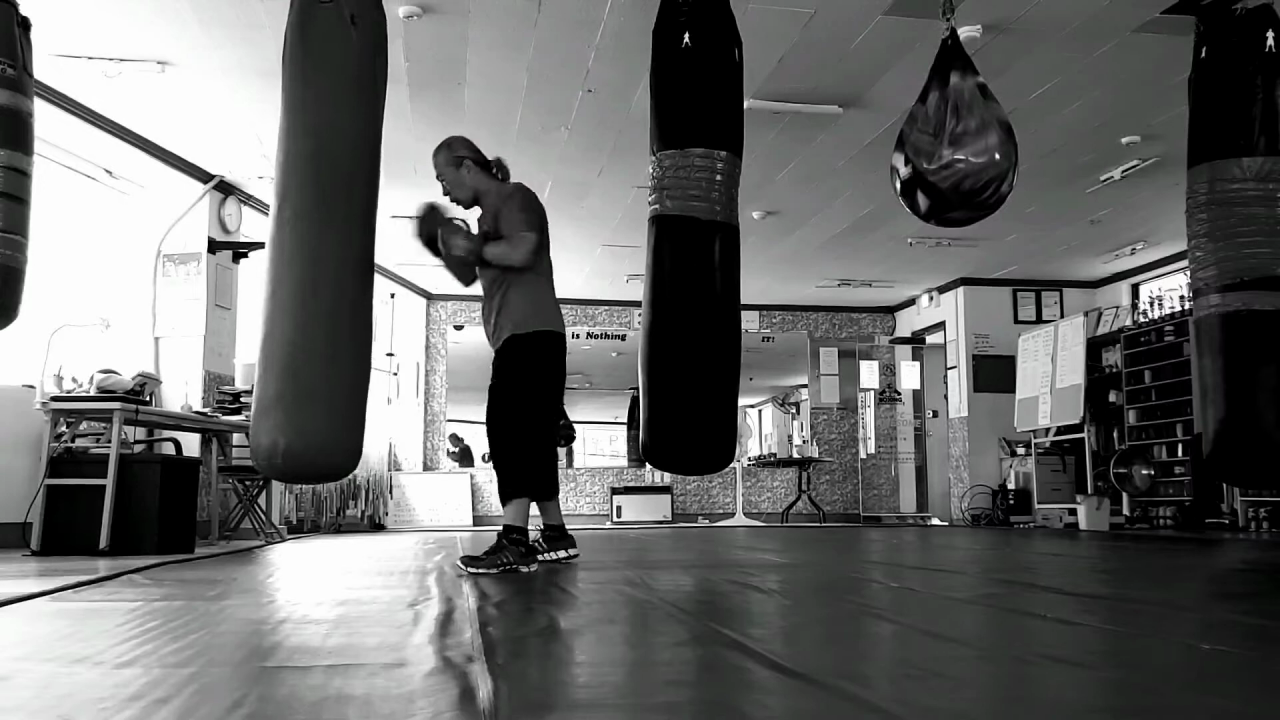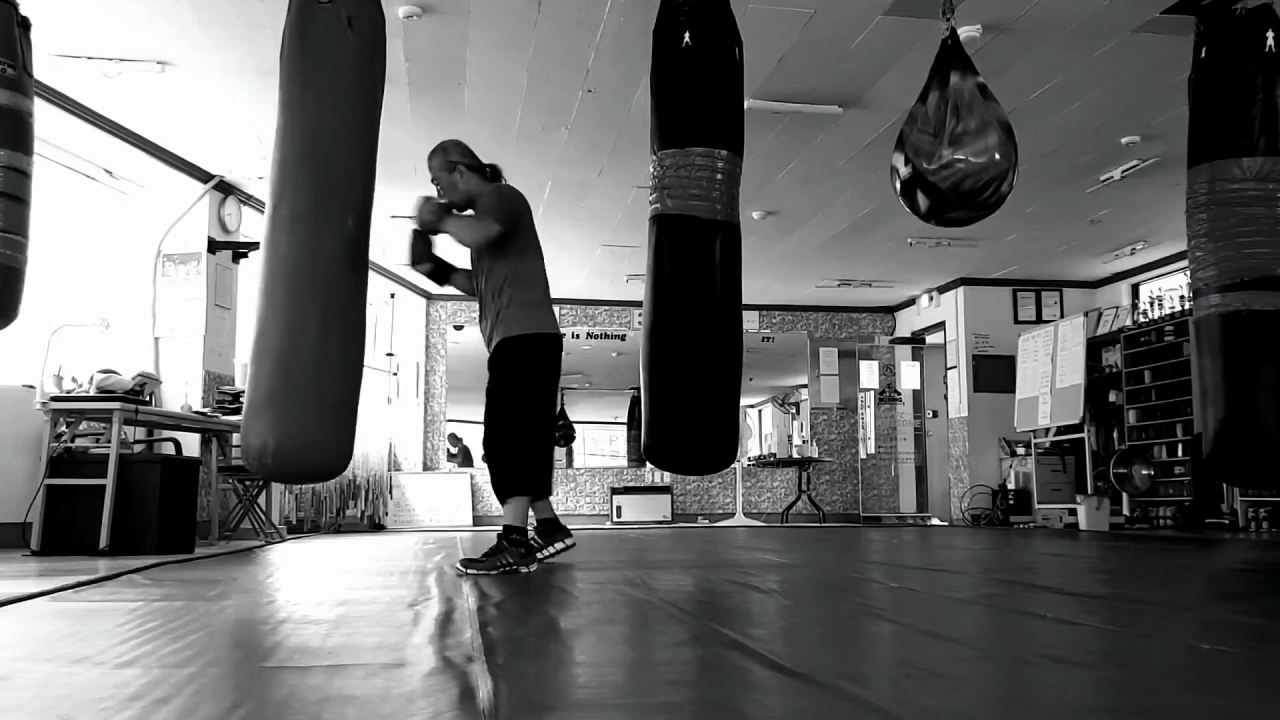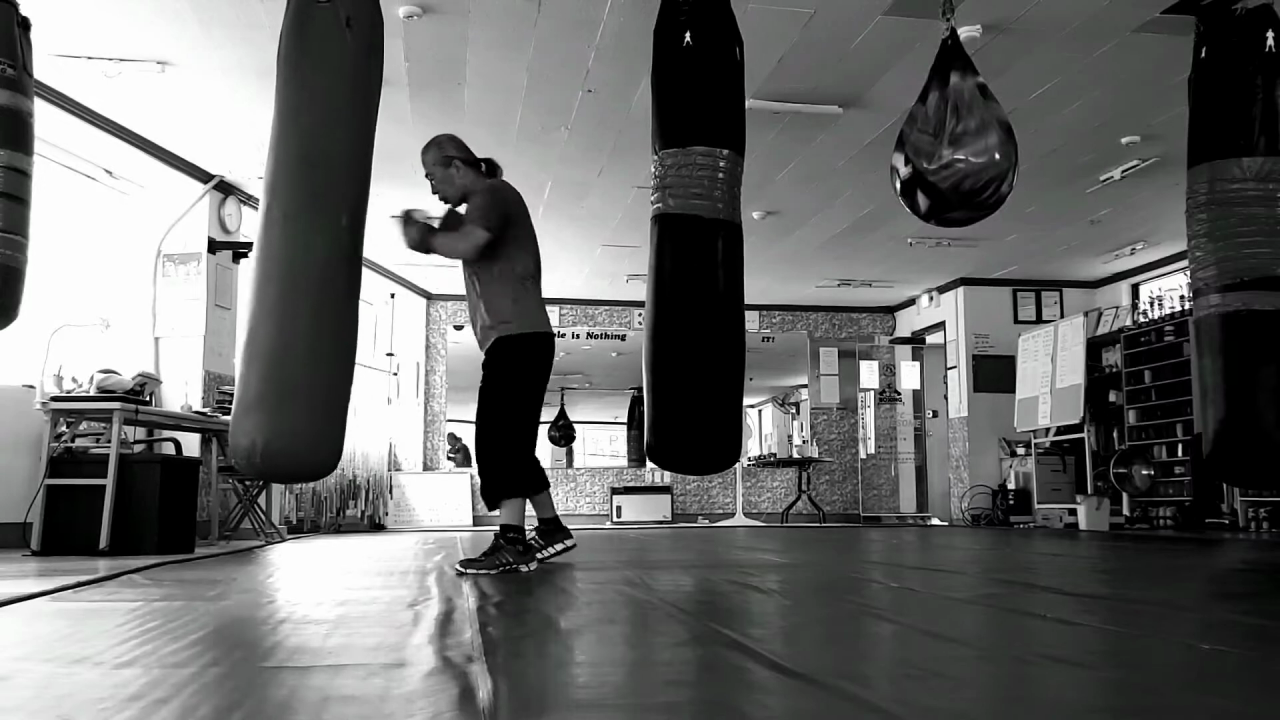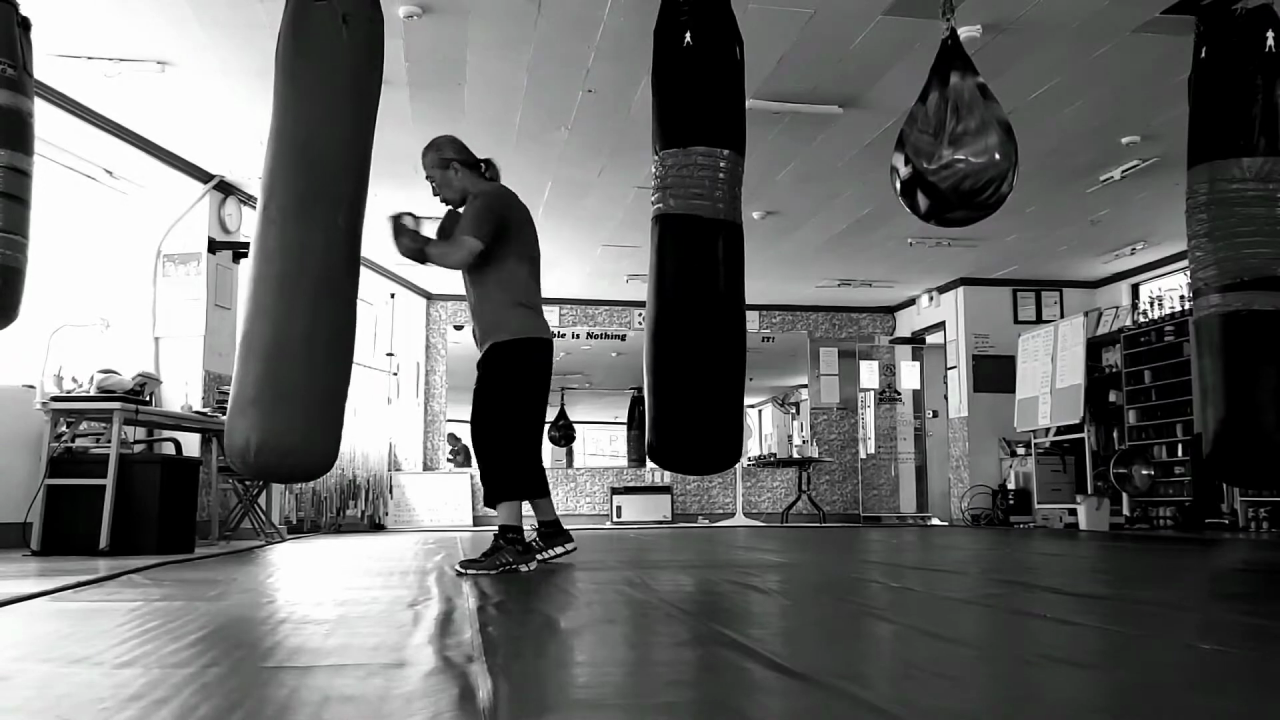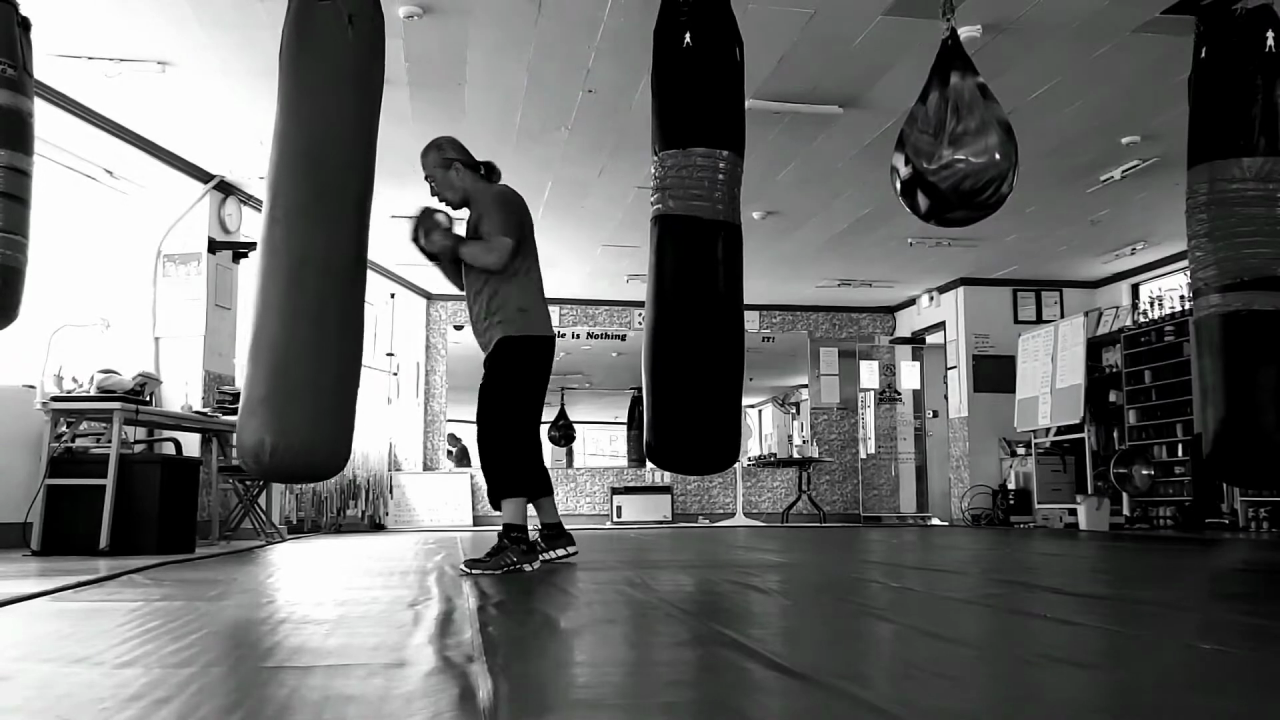
dt=0.4s
person 1, frame 1
left shoulder: (513, 197)
right shoulder: (491, 215)
left elbow: (522, 252)
right elbow: (468, 275)
left wrist: (473, 247)
right wrist: (451, 247)
left hip: (530, 337)
right hip: (519, 340)
left knee: (511, 435)
right knee: (528, 438)
left ankle: (514, 542)
right ankle: (556, 536)
person 1, frame 2
left shoulder: (503, 197)
right shoulder: (482, 215)
left elbow: (475, 237)
right elbow: (476, 286)
left wrist: (437, 219)
right wrist: (432, 266)
left hip: (526, 338)
right hip: (514, 342)
left knee: (510, 436)
right knee: (524, 438)
left ankle: (515, 542)
right ankle: (548, 527)
person 1, frame 3
left shoulder: (494, 194)
right shoulder: (482, 211)
left elbow: (465, 244)
right elbow: (483, 266)
left wrist: (429, 235)
right wrist: (435, 237)
left hip: (518, 338)
right hip: (514, 340)
left knee: (500, 435)
right knee: (510, 438)
left ankle: (512, 541)
right ankle: (550, 529)
person 1, frame 4
left shoulder: (491, 199)
right shoulder: (486, 208)
left elbow: (458, 256)
right elbow: (492, 271)
left wrist: (418, 244)
right wrist: (441, 242)
left hip: (513, 341)
right hip: (521, 342)
left knee: (495, 433)
right knee: (516, 439)
left ankle: (510, 542)
right ankle: (551, 531)
person 1, frame 5
left shoulder: (500, 200)
right shoulder: (481, 215)
left elbow: (496, 257)
right elbow: (469, 282)
left wrist: (446, 241)
right wrist: (441, 255)
left hip: (518, 339)
right hip: (509, 342)
left knee: (501, 433)
right knee: (516, 438)
left ankle: (515, 541)
right ankle: (554, 534)
